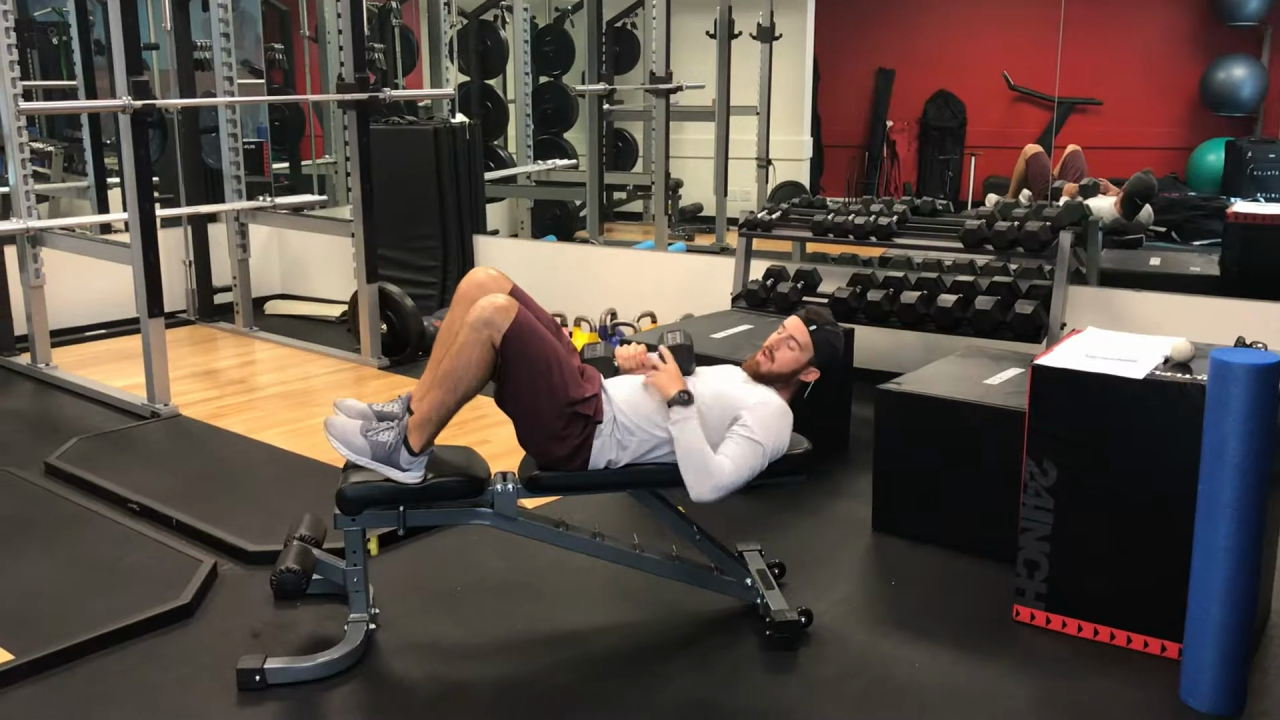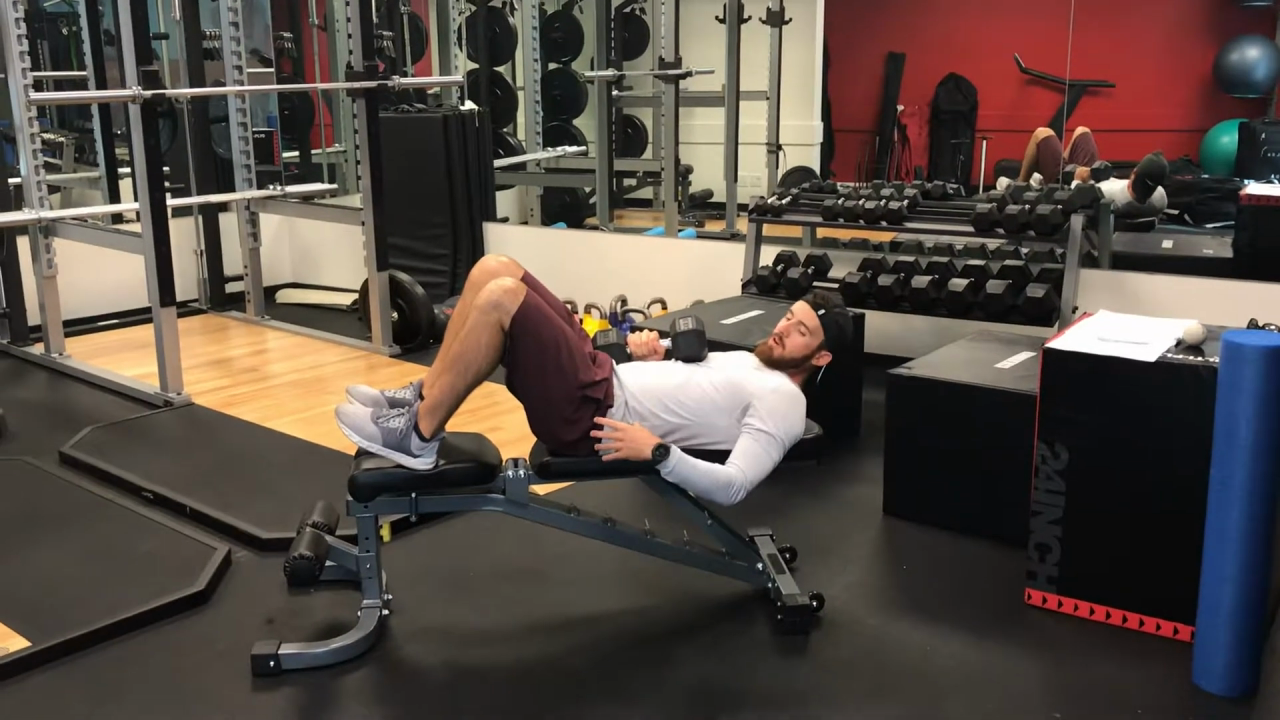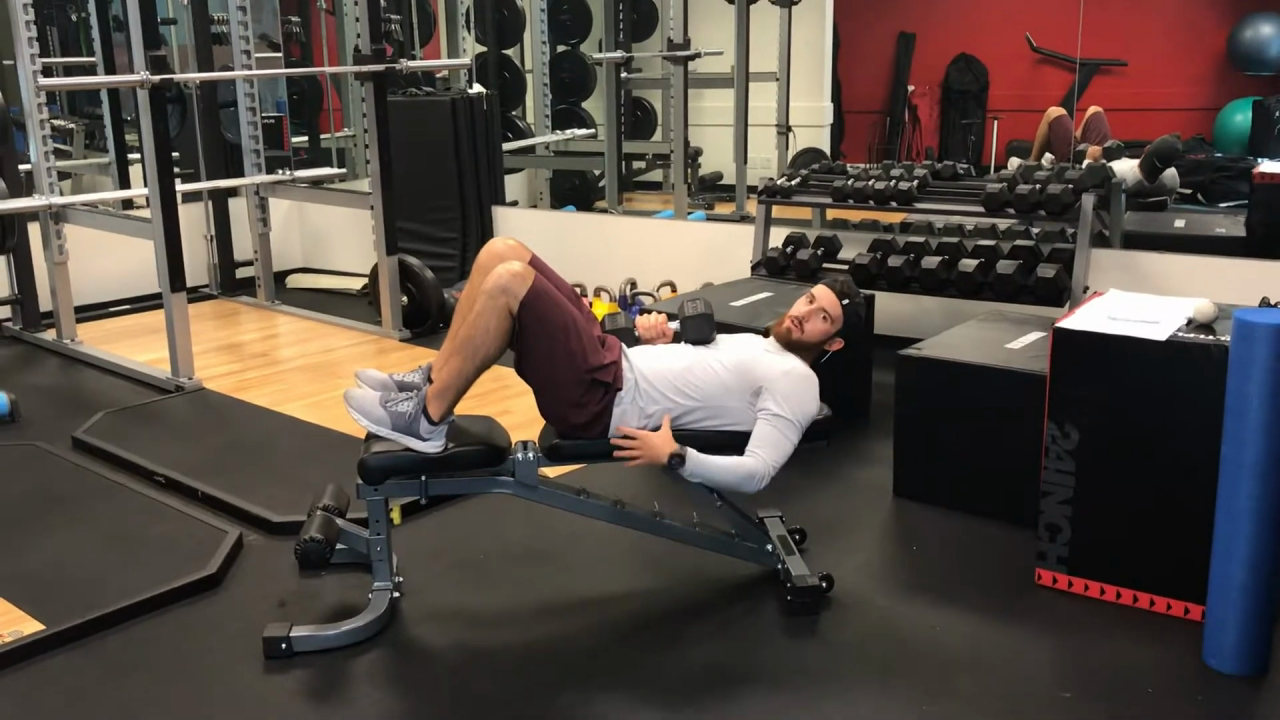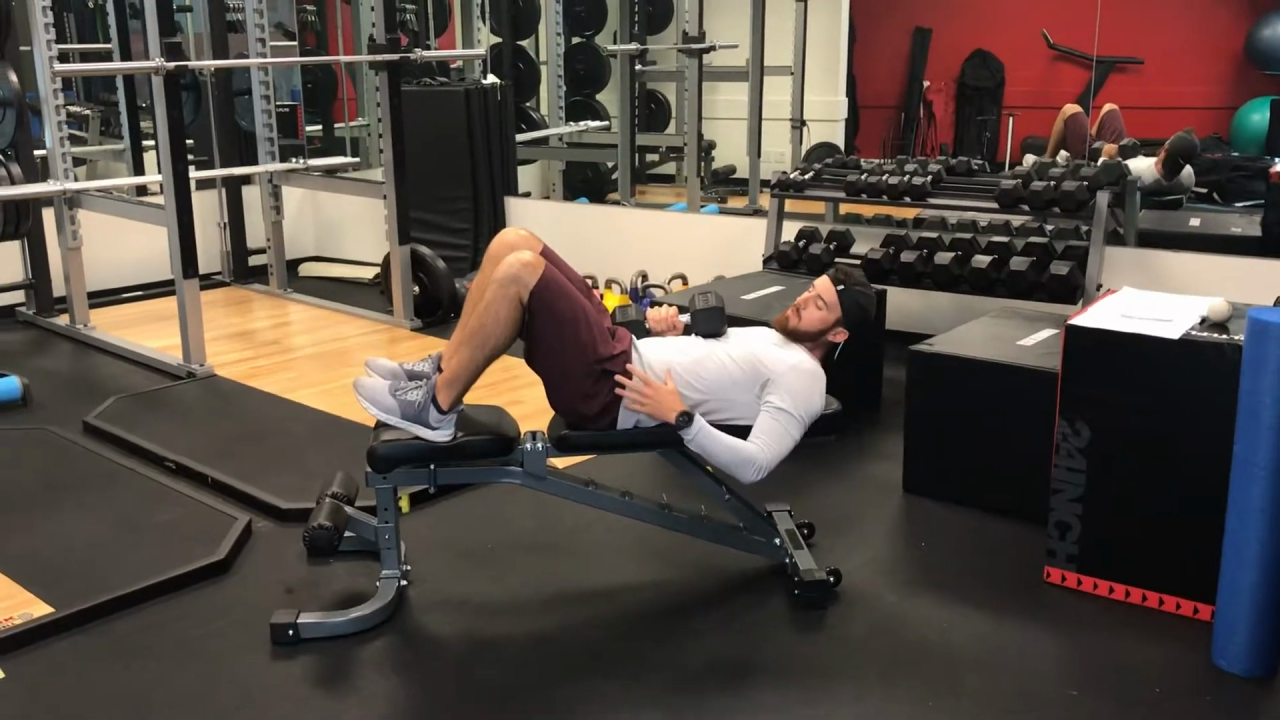
dt=1s
person 1, frame 1
left shoulder: (769, 415)
right shoulder: (736, 376)
left elbow: (706, 486)
left wrist: (679, 399)
right wrist: (643, 366)
left hip: (583, 434)
right hip: (590, 394)
left knee: (493, 313)
right knee: (483, 283)
left ankle: (408, 447)
right ankle: (412, 410)
person 1, frame 2
left shoulder: (781, 402)
right shoulder: (749, 364)
left elbow: (732, 485)
left wrist: (657, 450)
right wrist: (653, 356)
left hip: (593, 416)
right hip: (605, 380)
left knee: (501, 297)
right knee: (494, 267)
left ankle: (418, 435)
right ankle: (422, 398)
person 1, frame 3
left shoulder: (794, 384)
right shoulder: (757, 346)
left elbow: (756, 472)
left wrist: (673, 456)
right wrist: (658, 339)
left hip: (604, 401)
right hip: (614, 362)
left knee: (509, 281)
right knee: (503, 251)
left ankle: (426, 417)
right ankle: (431, 381)
person 1, frame 4
left shoulder: (800, 378)
right shoulder: (770, 339)
left elbow: (753, 464)
left wrist: (680, 417)
right wrist: (671, 331)
left hip: (610, 396)
right hip: (621, 355)
left knee: (520, 271)
right knee: (514, 242)
left ankle: (437, 406)
right ankle: (442, 369)
